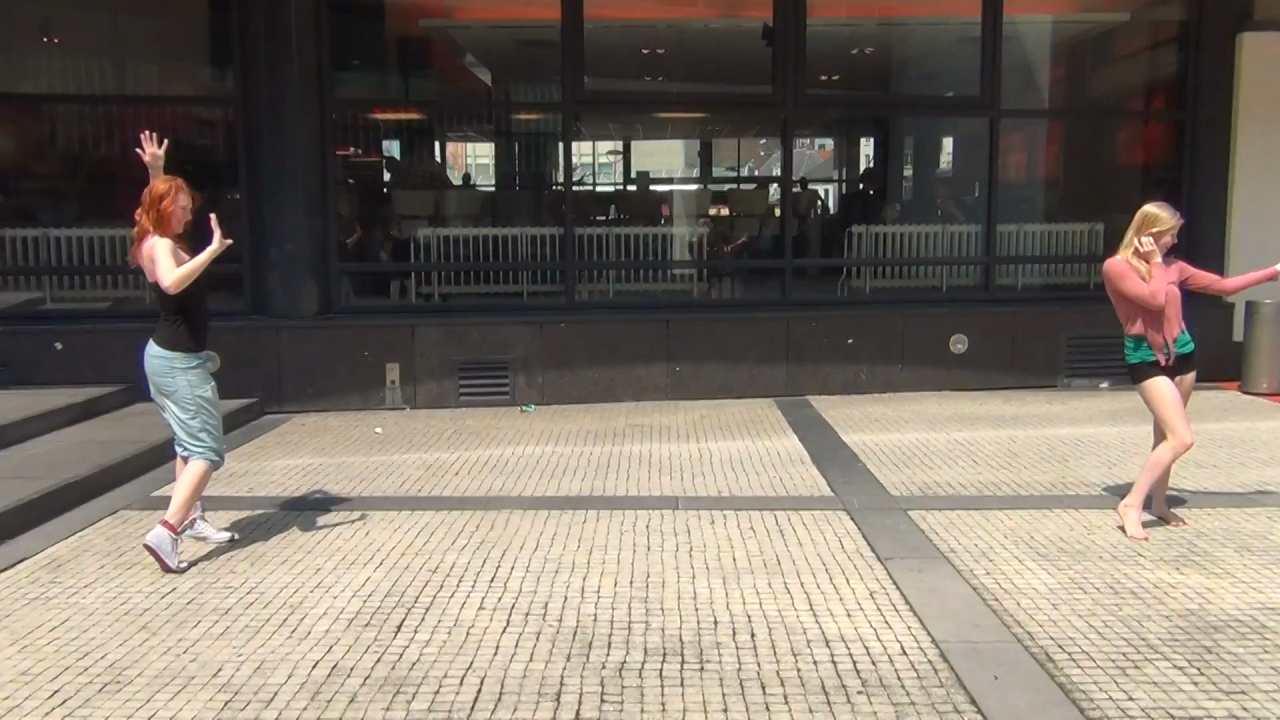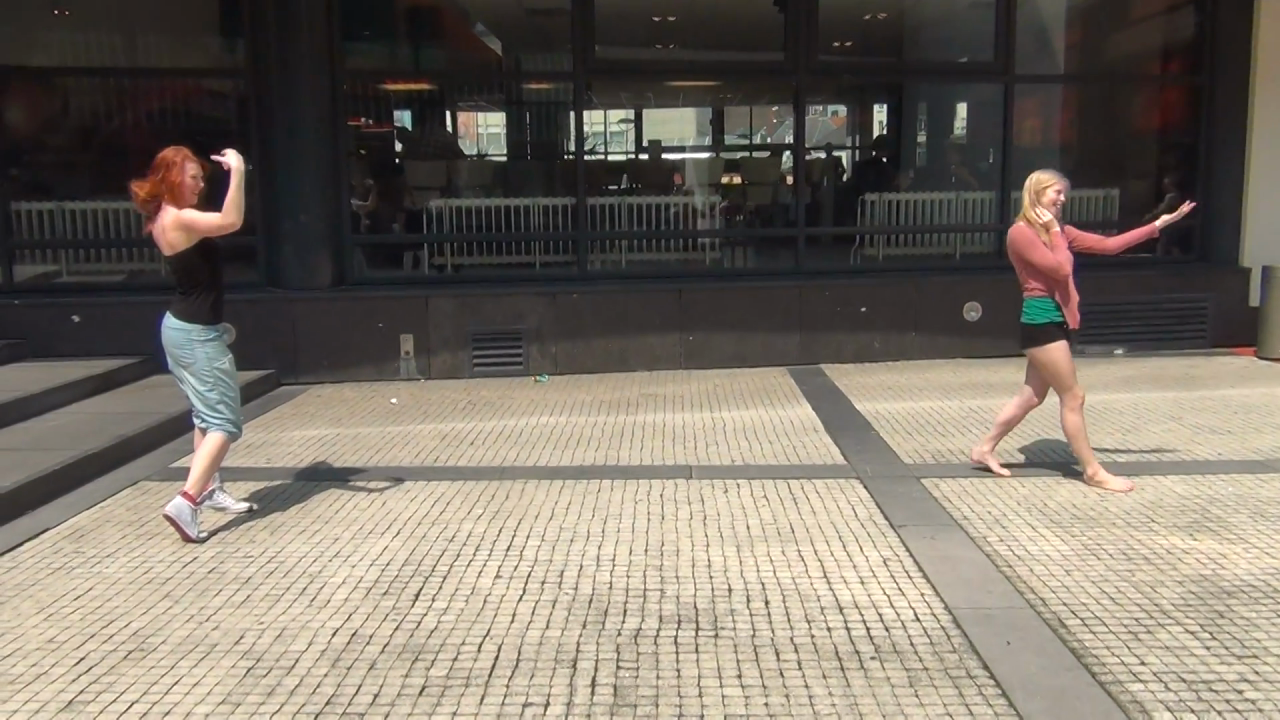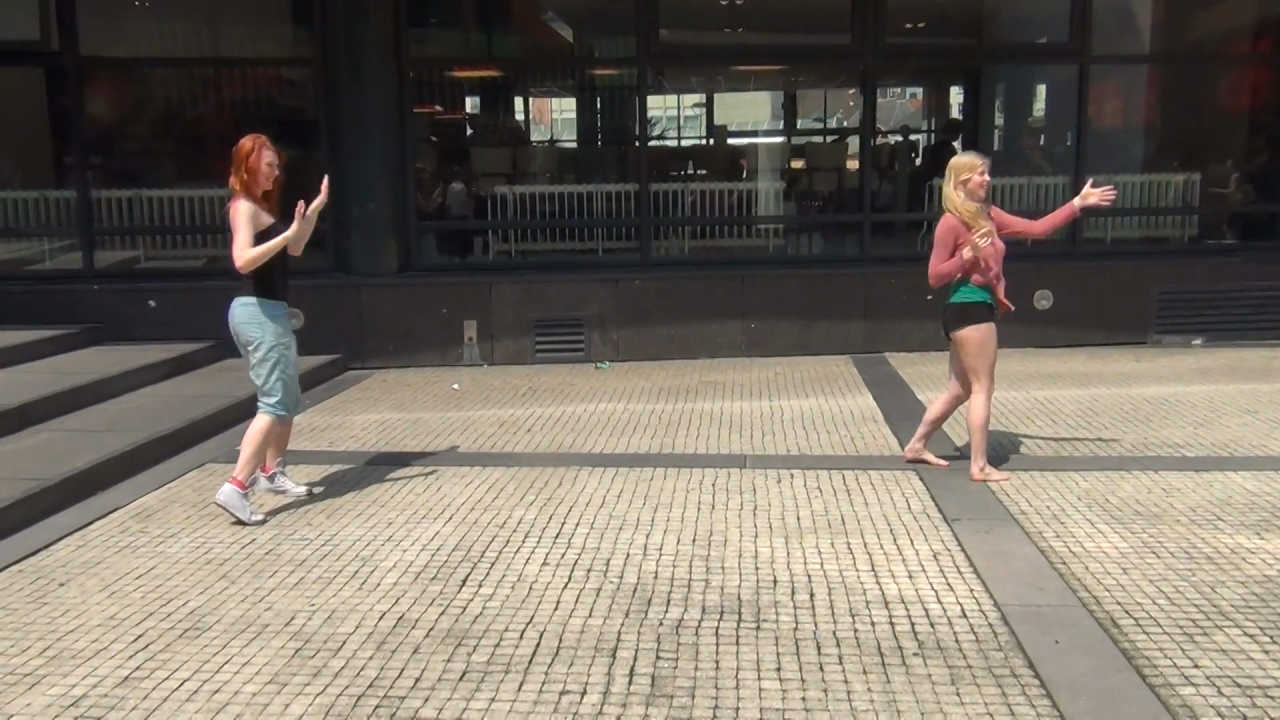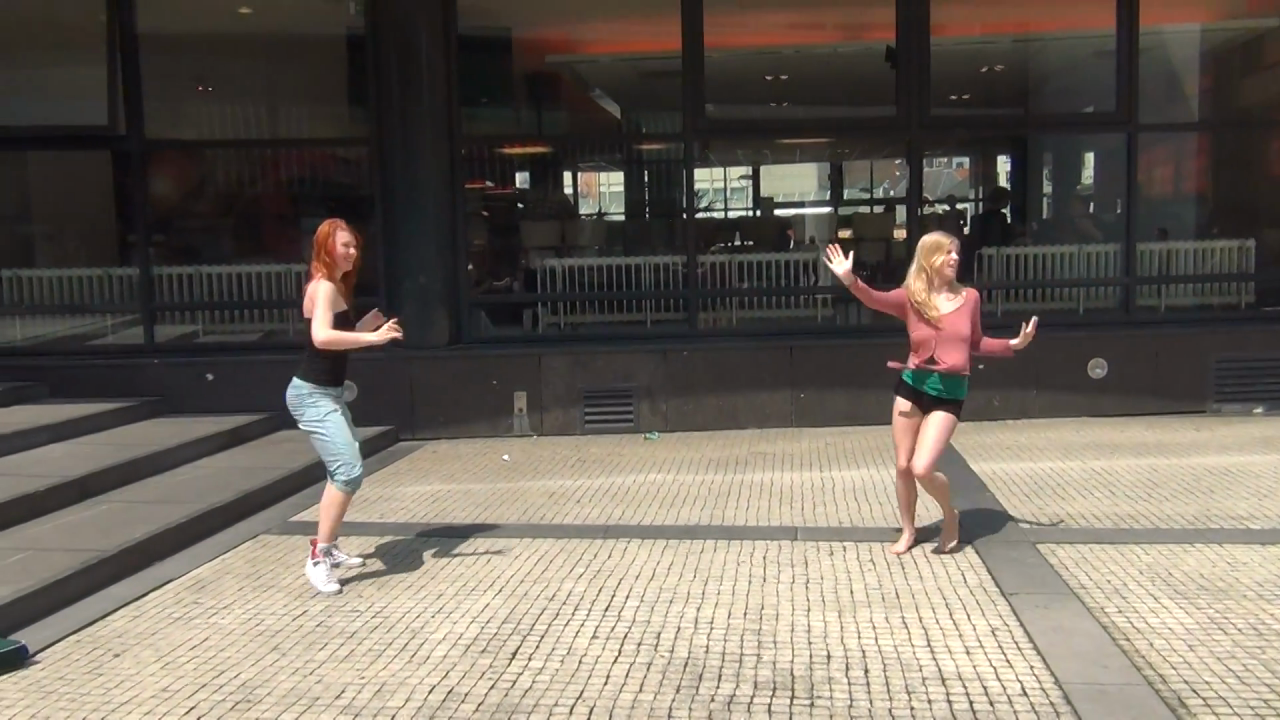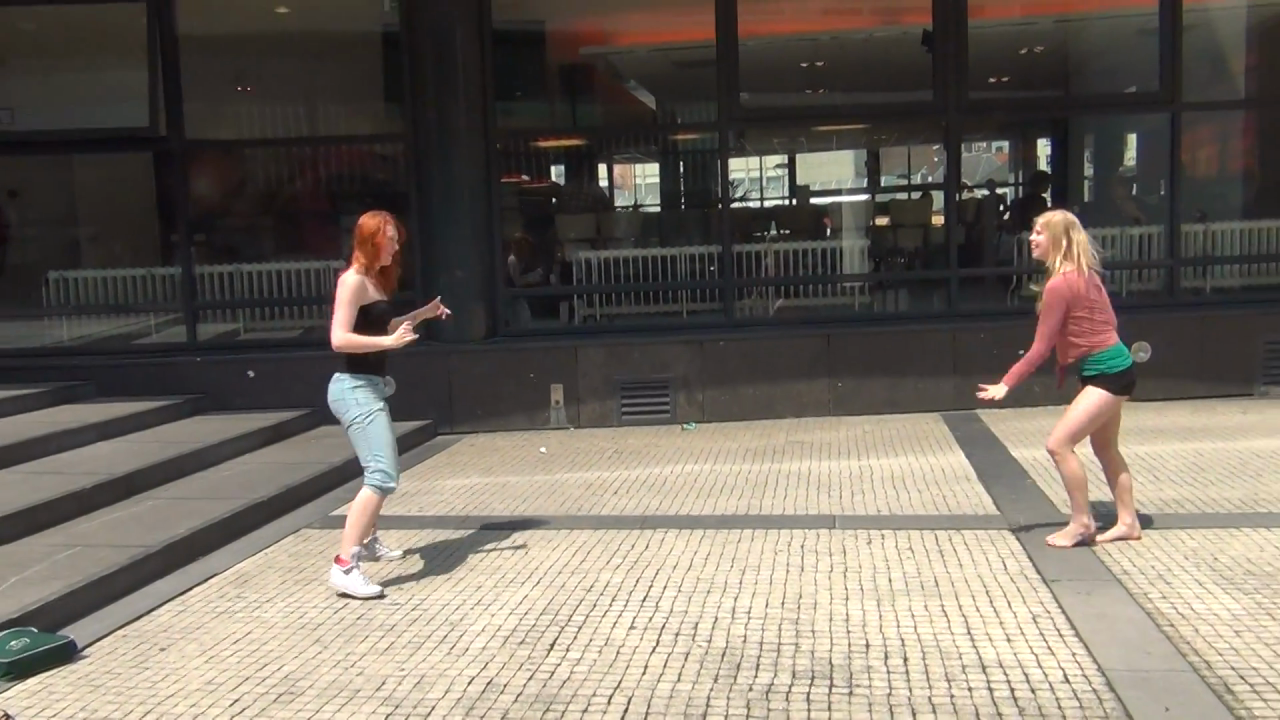
dt=1s
person 1, frame 1
left shoulder: (155, 243)
right shoulder: (159, 246)
left elbow: (164, 194)
right elbow: (172, 282)
left wrist: (157, 168)
right wrist: (213, 251)
left hip: (167, 356)
right hip: (179, 362)
left knee: (189, 442)
right knee: (206, 449)
left ankle: (190, 517)
right ankle: (166, 531)
person 1, frame 2
left shoulder: (164, 219)
right shoulder: (180, 218)
right elbow: (230, 222)
right wrist: (236, 171)
left hip: (181, 327)
right hip: (197, 334)
left knee: (207, 415)
right knee: (224, 422)
left ankle: (208, 489)
right ankle: (185, 502)
person 1, frame 3
left shoulder: (262, 204)
right shoulder: (243, 207)
left elbow: (292, 250)
right elbow: (243, 261)
left wrist: (314, 211)
right wrist: (289, 231)
left hip: (270, 312)
right hip: (256, 312)
left knee: (284, 400)
right knee: (275, 403)
left ankle: (272, 471)
right ankle: (236, 487)
person 1, frame 4
left shoulder: (329, 287)
right shoulder: (325, 287)
right elbow: (324, 338)
left wrist: (368, 326)
right wrist: (375, 337)
left hip: (324, 394)
right hip: (314, 395)
left knee: (345, 472)
right knee: (347, 471)
left ankle: (324, 547)
right ankle: (320, 556)
person 1, frame 5
left shoulder: (378, 280)
right shoulder: (352, 280)
right elbow: (340, 340)
left wrist: (422, 317)
right wrist: (390, 340)
left hip: (374, 388)
right hip: (355, 389)
left knee: (383, 471)
right knee: (382, 476)
left ankle: (367, 541)
right ankle: (344, 566)
person 2, frame 1
left shoulder: (1173, 267)
right shoulder: (1116, 267)
left elbow: (1223, 285)
right elbow: (1155, 299)
right wrist: (1156, 262)
left hip: (1181, 354)
right hip: (1146, 359)
left knee: (1166, 437)
right knee: (1181, 439)
left ankle: (1159, 504)
right ankle: (1132, 505)
person 2, frame 2
left shoulder: (1057, 231)
right shoulder: (1021, 232)
left elbow: (1108, 245)
right elbow: (1061, 269)
left wrist: (1158, 224)
right wrist: (1056, 231)
left hip: (1056, 321)
right hip: (1041, 323)
left knee: (1031, 396)
right knee: (1073, 398)
left ankle: (984, 450)
right ankle: (1093, 471)
person 2, frame 3
left shoulder: (989, 215)
right shoulder: (951, 223)
left elbow: (1034, 229)
right elbow: (934, 277)
left wrist: (1078, 203)
right wrist: (968, 255)
left hip: (981, 308)
right hip: (967, 308)
left knee: (961, 389)
right knee: (981, 388)
left ankle: (916, 445)
right ankle: (980, 466)
person 2, frame 4
left shoulder: (970, 299)
right shoulder: (910, 297)
left elbow: (976, 343)
right elbow: (877, 301)
left wrist: (1012, 345)
right wrist: (850, 279)
left hip: (948, 395)
right hip: (911, 388)
left knee: (921, 468)
right knee: (903, 466)
left ankle: (950, 516)
right ankle: (908, 530)
person 2, frame 5
left shoulder: (1058, 286)
right shoulder: (1083, 275)
left elbow: (1042, 348)
left wrist: (1006, 384)
right wrist: (1070, 354)
left hip: (1106, 374)
right hip: (1113, 369)
left knee: (1058, 445)
right knee: (1106, 450)
left ankle: (1082, 522)
right ankle: (1127, 523)
